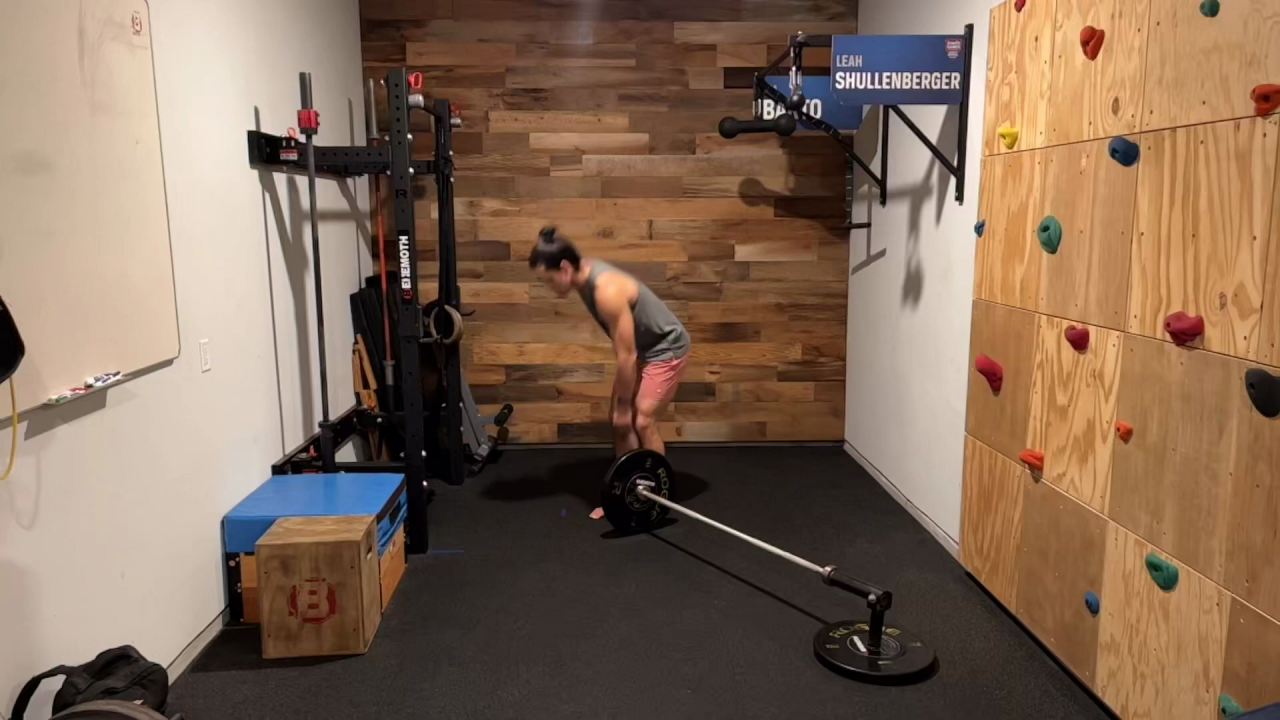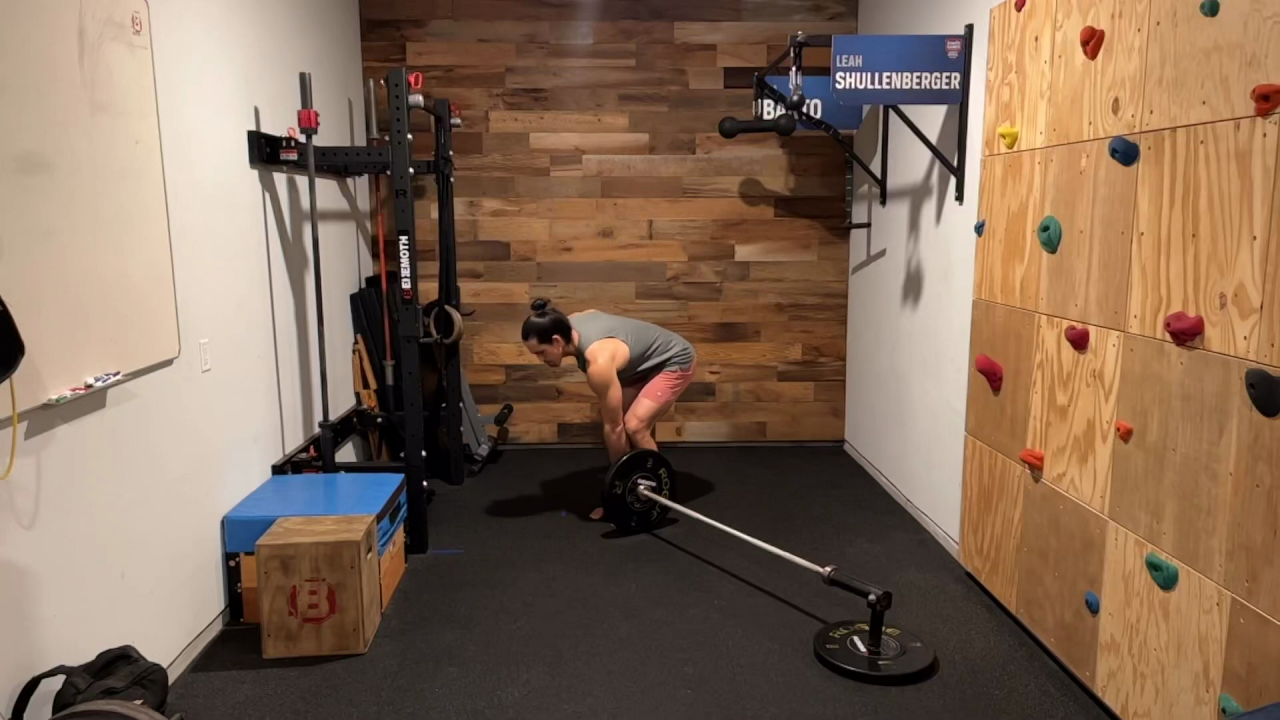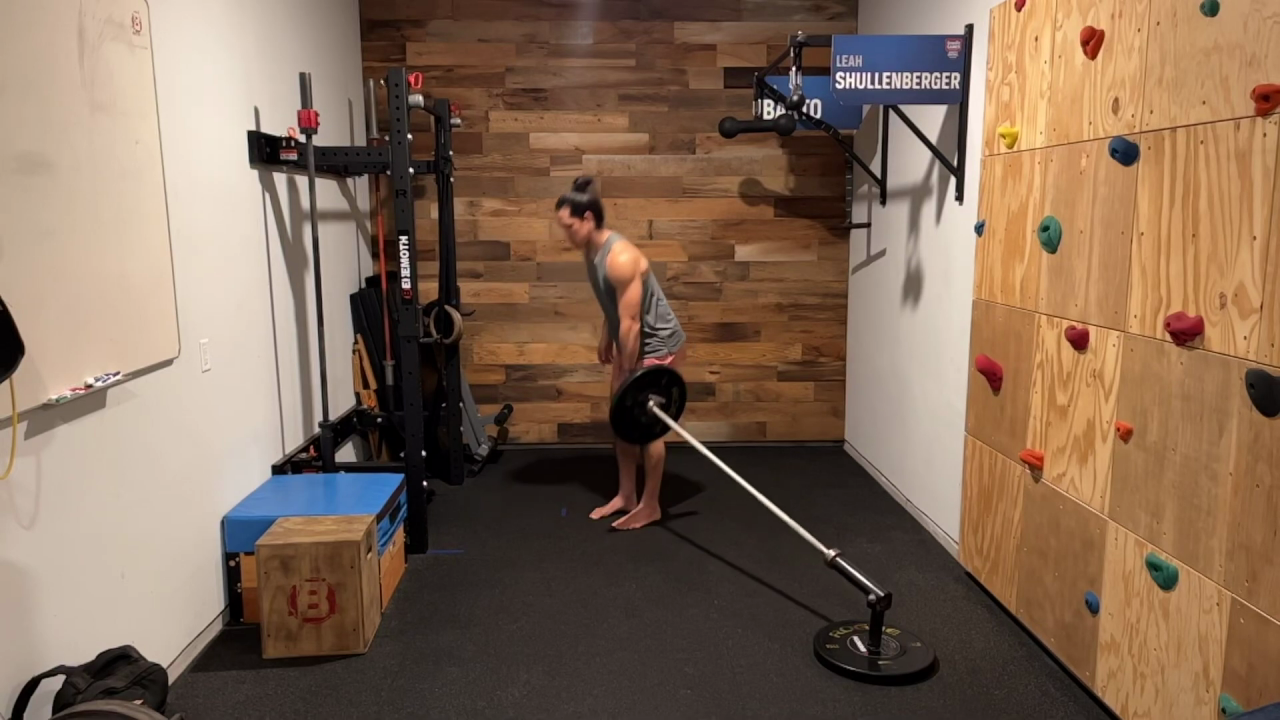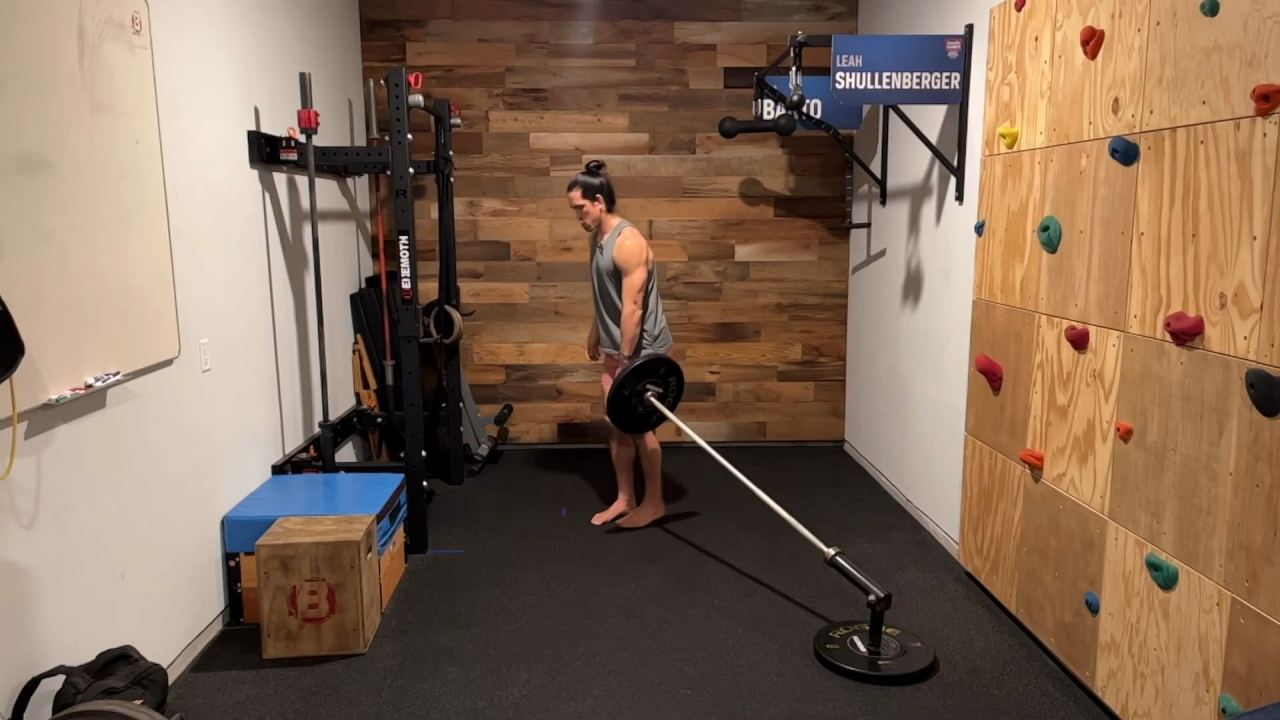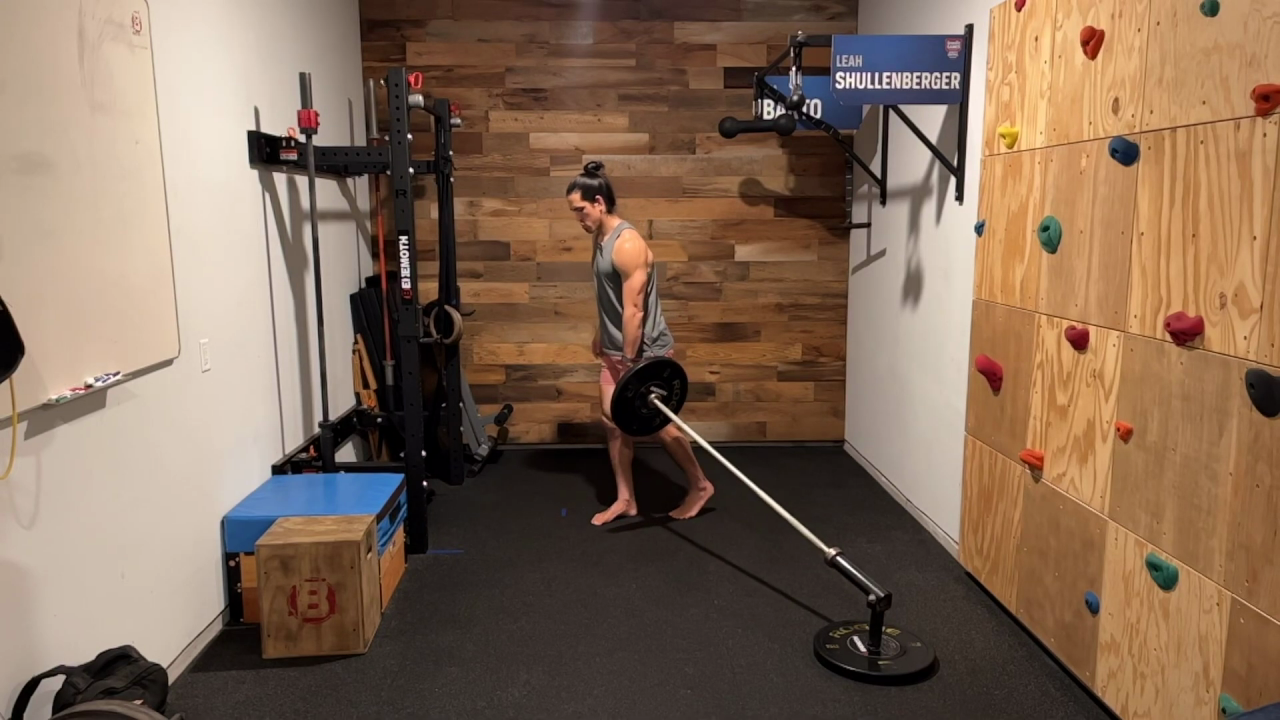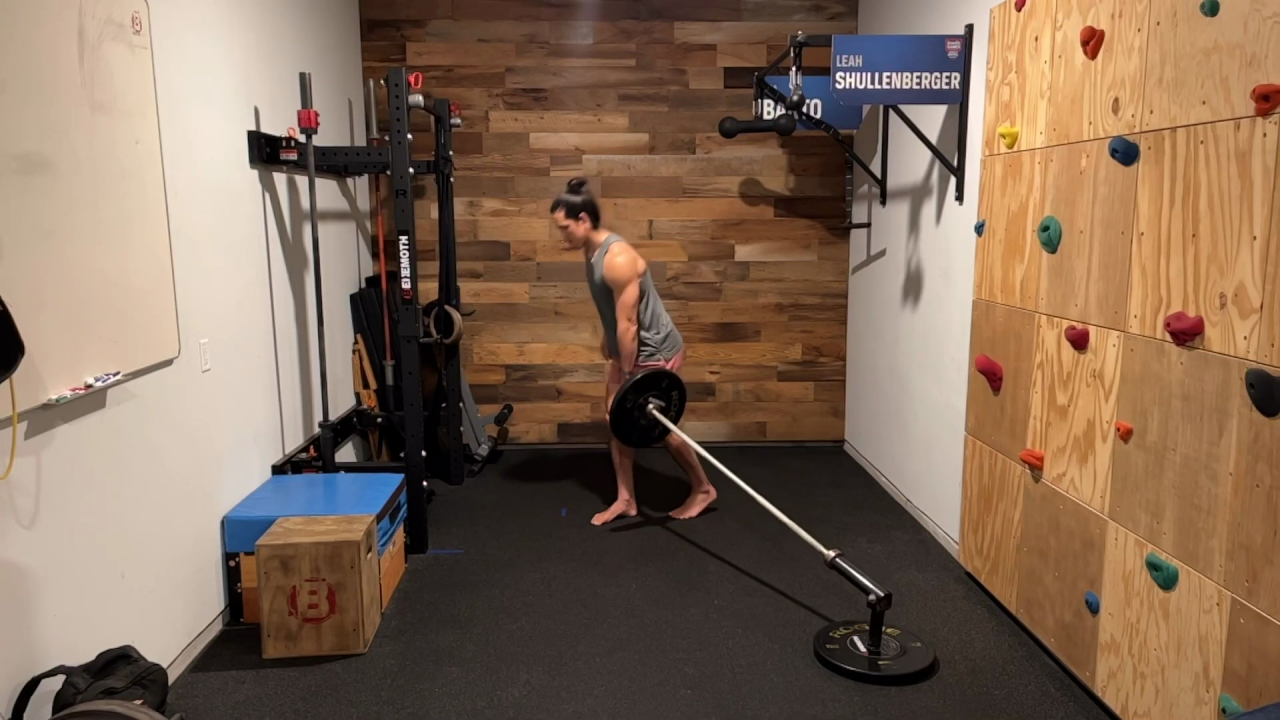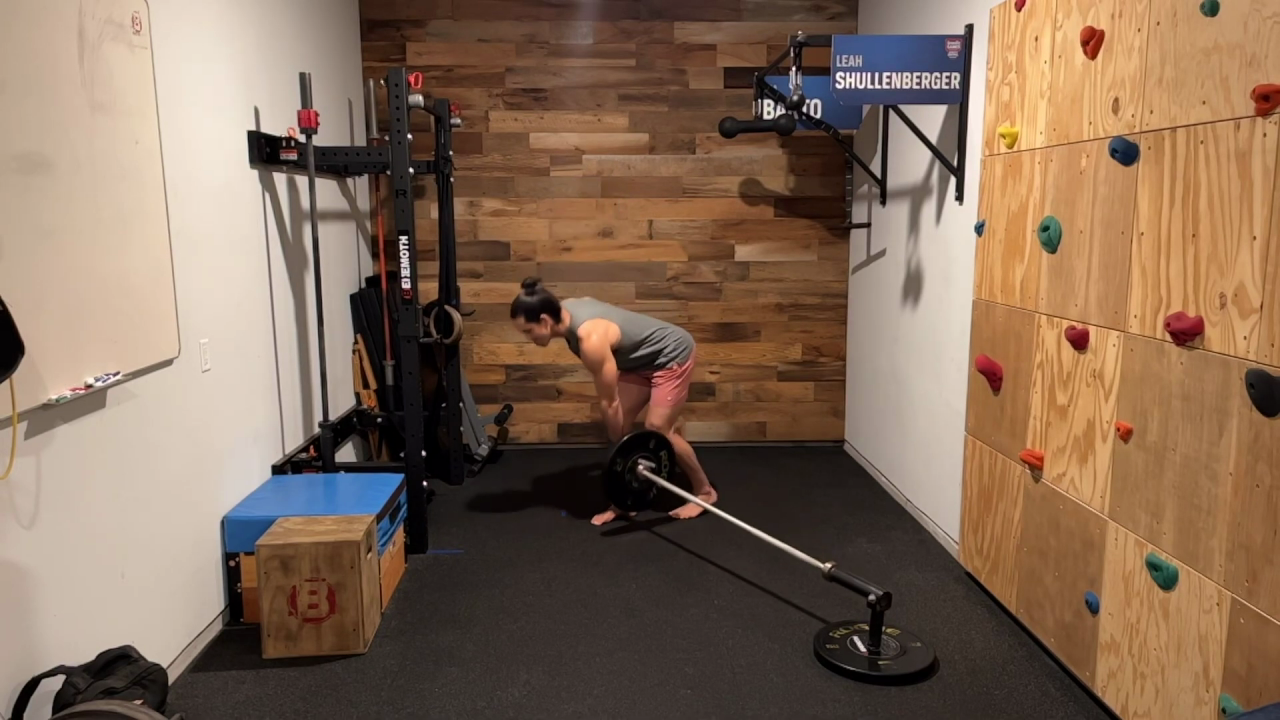
dt=0.7s
person 1, frame 1
left shoulder: (606, 290)
right shoulder: (585, 278)
left elbow: (627, 354)
left wrist: (623, 404)
left hip: (666, 347)
right hip: (641, 348)
left knee: (642, 421)
right knee: (621, 421)
person 1, frame 2
left shoulder: (598, 361)
right shoulder: (572, 323)
left elbow: (614, 428)
left hip: (675, 361)
right hip: (647, 359)
left knee: (634, 424)
right knee: (613, 418)
person 1, frame 3
left shoulder: (620, 257)
right shoulder: (593, 249)
left elbow: (631, 322)
left wrist: (628, 376)
right wrist: (604, 341)
left hip: (659, 345)
right hip: (633, 343)
left ankle: (650, 506)
right ankle: (626, 494)
person 1, frame 4
left shoulder: (629, 242)
right shoulder: (598, 238)
left elbow: (634, 307)
left wrist: (629, 361)
right wrist: (595, 337)
left hip: (642, 350)
right hip: (615, 348)
right knee: (616, 424)
left ankle: (653, 500)
right ankle: (625, 499)
person 1, frame 5
left shoulder: (628, 244)
right shoulder: (600, 238)
left elbow: (634, 310)
left wrist: (632, 364)
right wrist: (600, 335)
left hip: (645, 352)
right hip: (615, 350)
left knee: (658, 425)
right knee: (614, 423)
left ankle: (700, 486)
right ankle: (625, 499)
person 1, frame 6
left shoulder: (617, 259)
right shoulder: (593, 251)
left elbow: (628, 323)
left wrist: (628, 377)
right wrist: (607, 340)
left hip: (657, 350)
right hip: (629, 350)
left ankle: (704, 489)
right ankle: (626, 499)
person 1, frame 7
left shoulder: (591, 340)
right shoulder: (567, 308)
left elbow: (609, 401)
left wrist: (617, 444)
left hip: (672, 355)
right hip: (644, 357)
left knee: (657, 431)
right knee: (619, 423)
left ankle: (704, 491)
